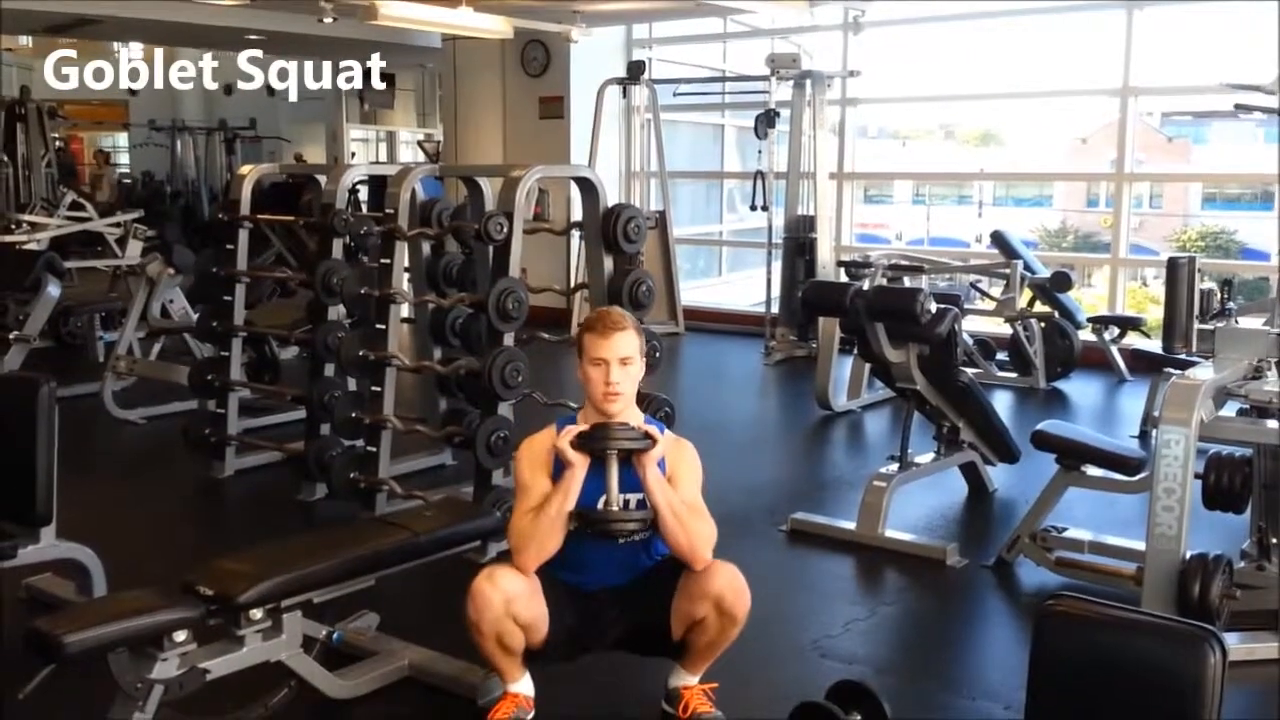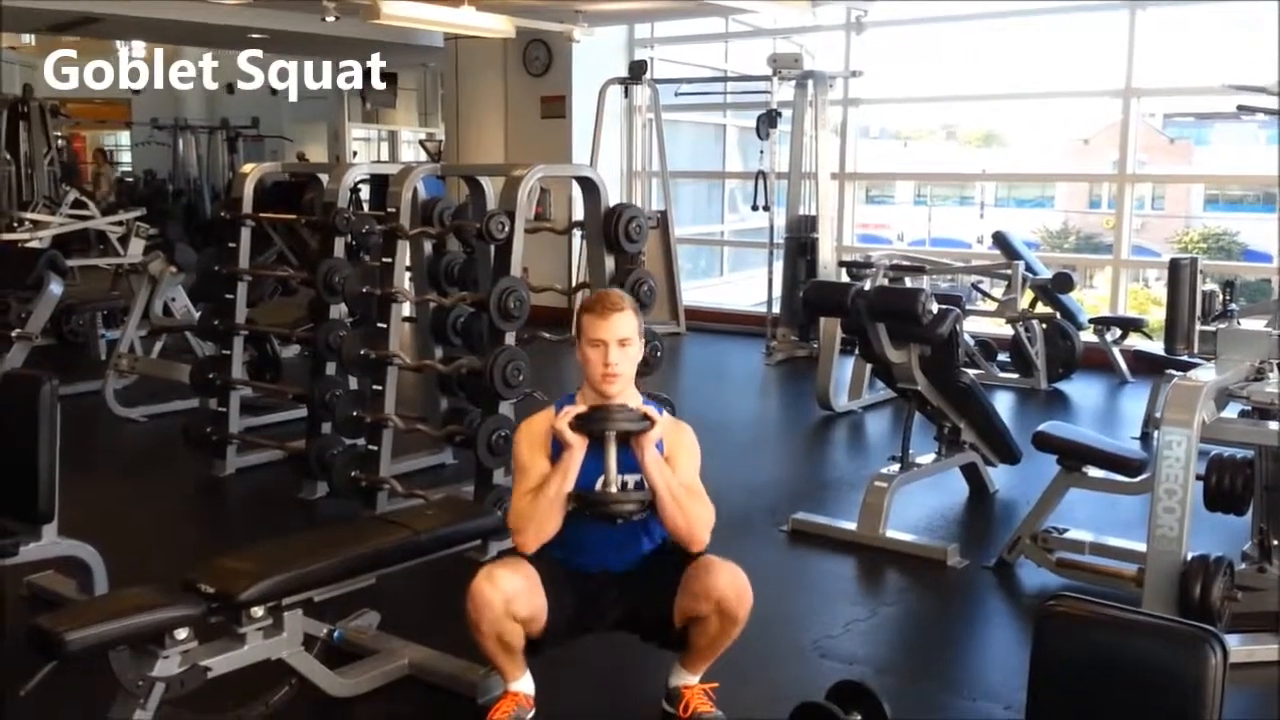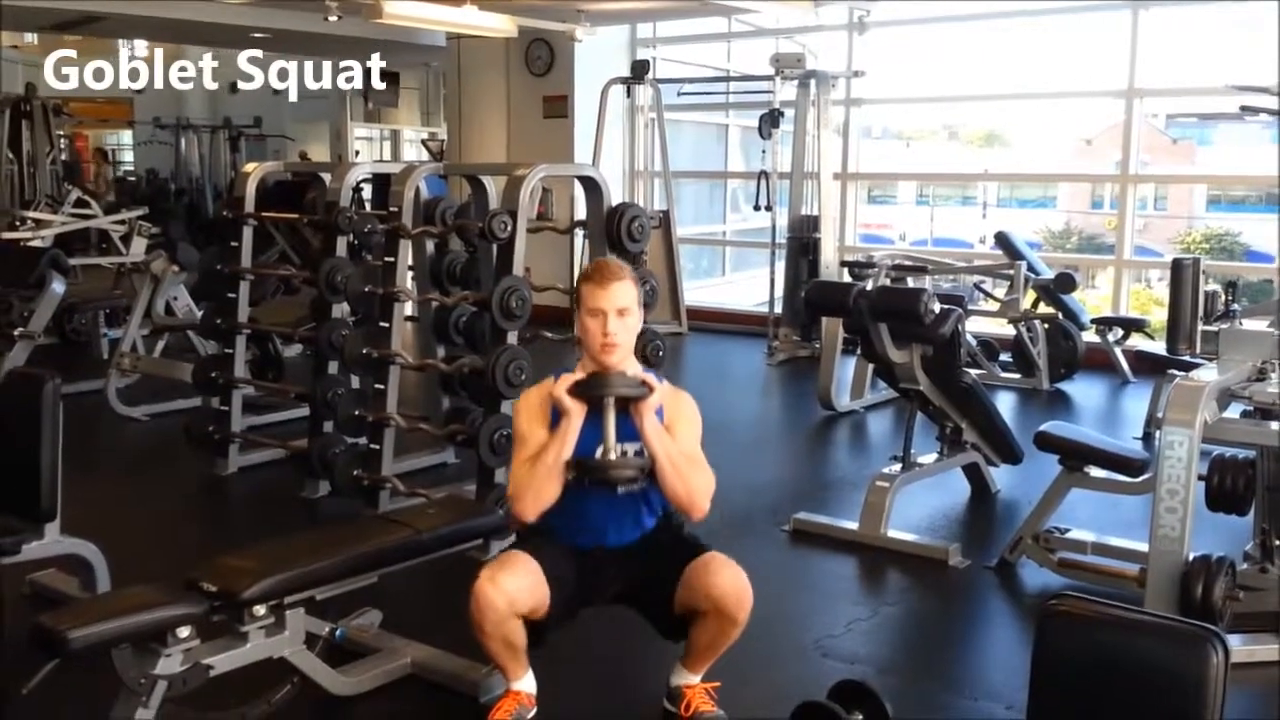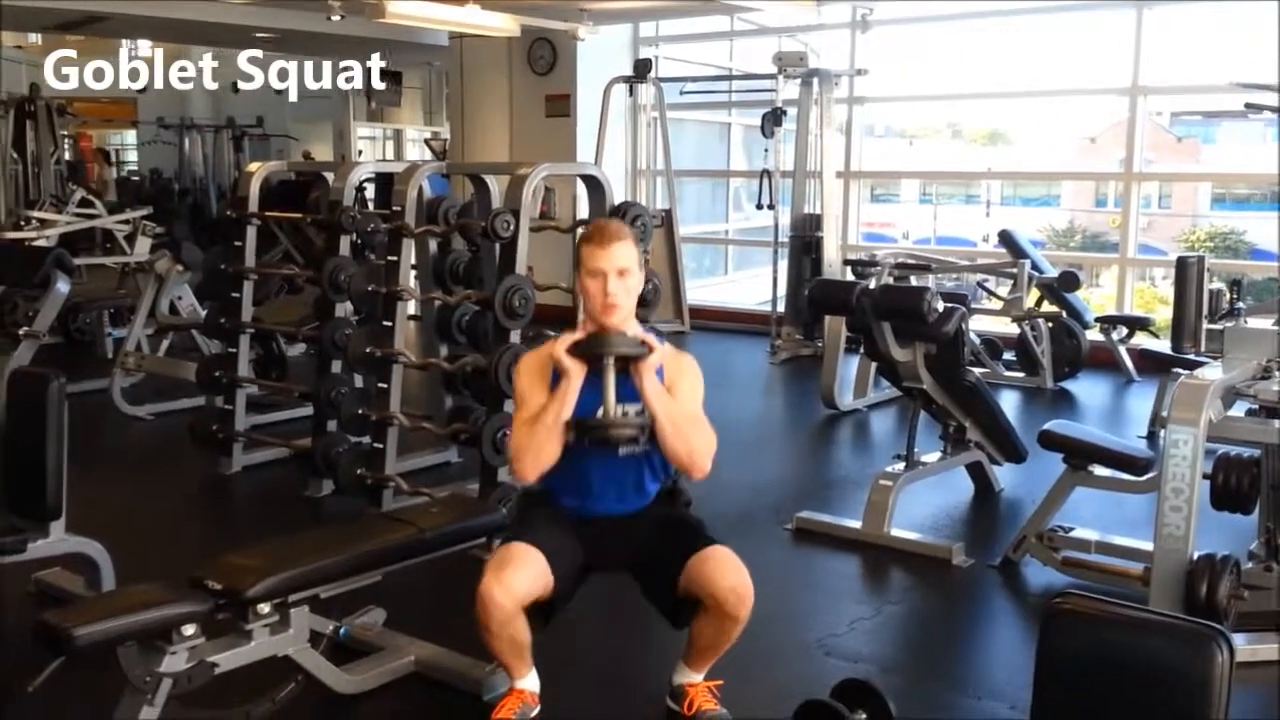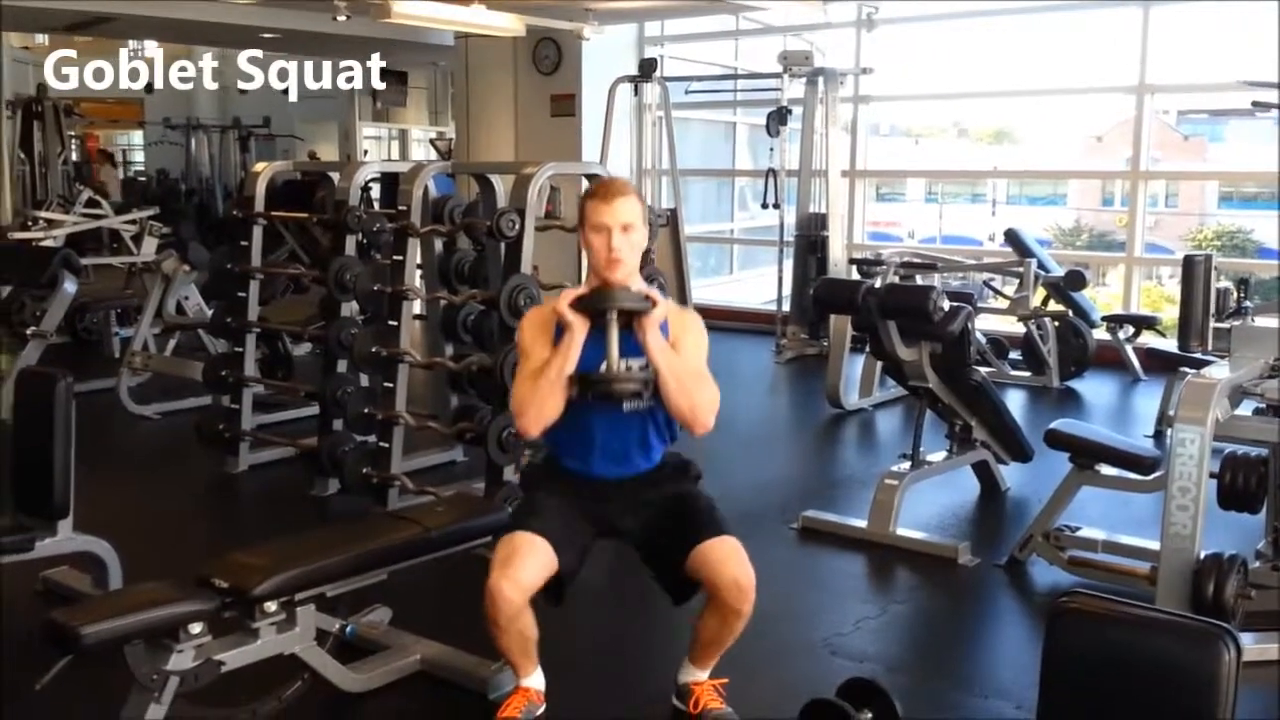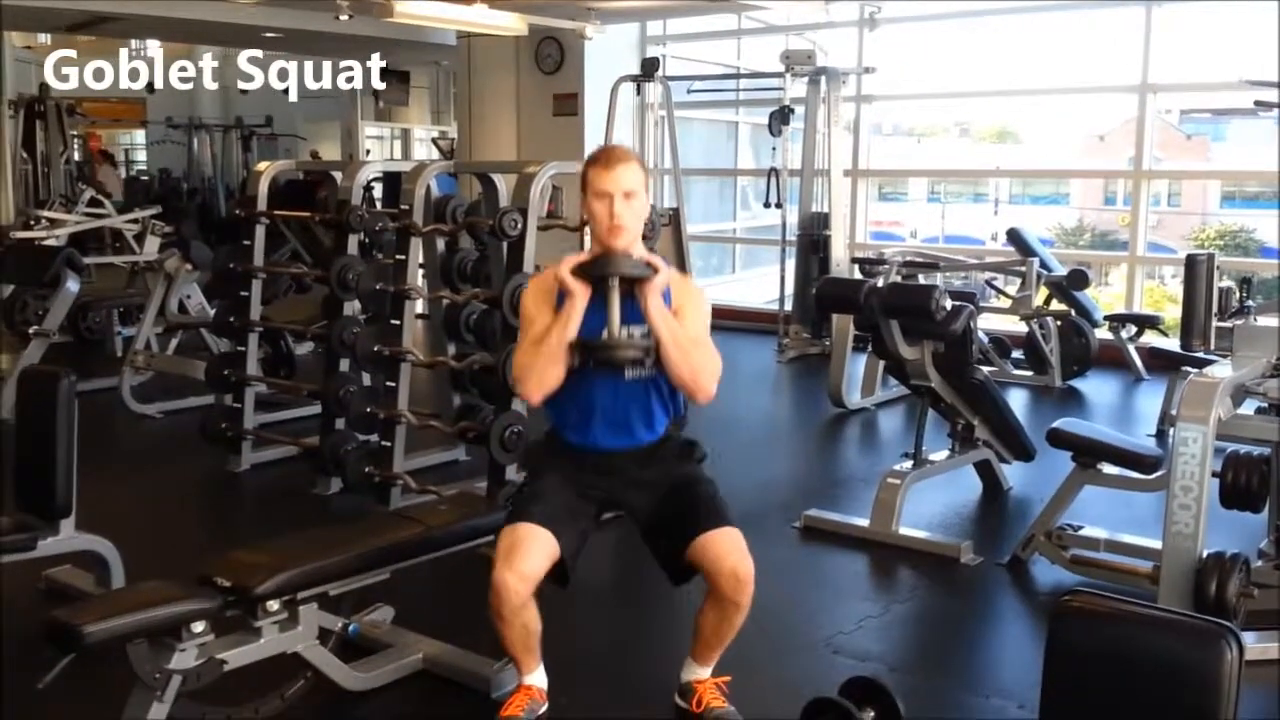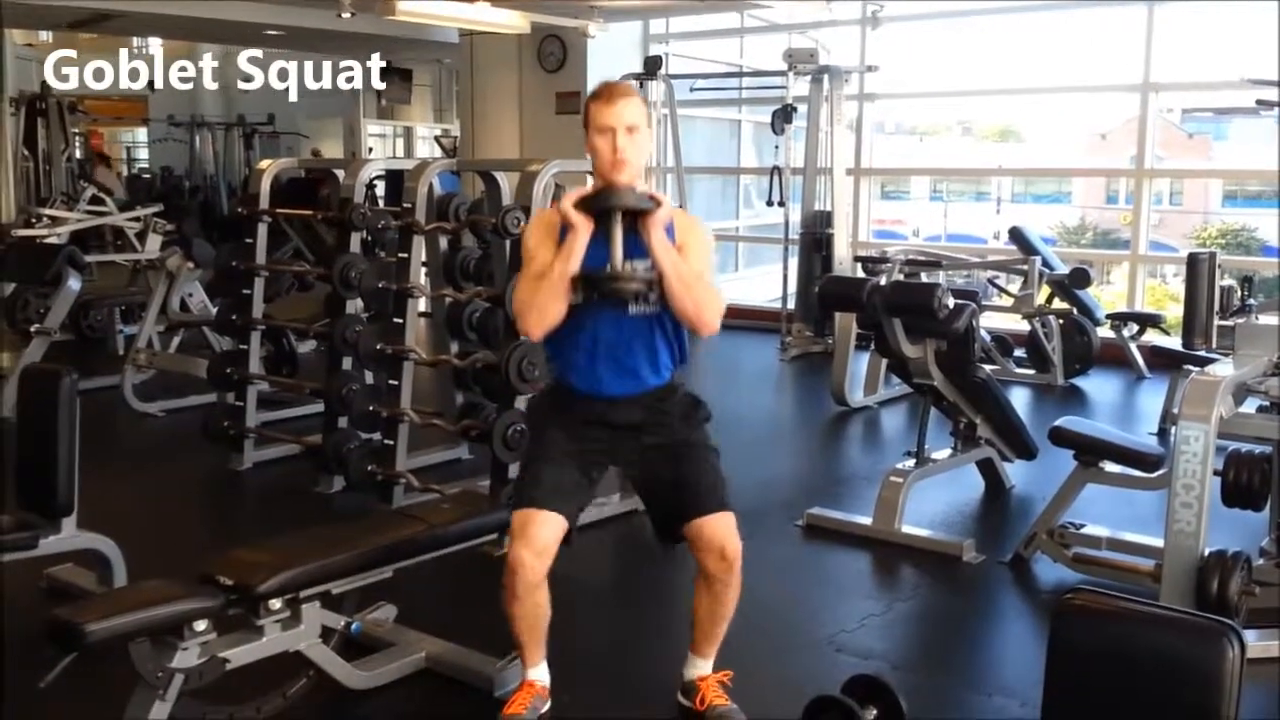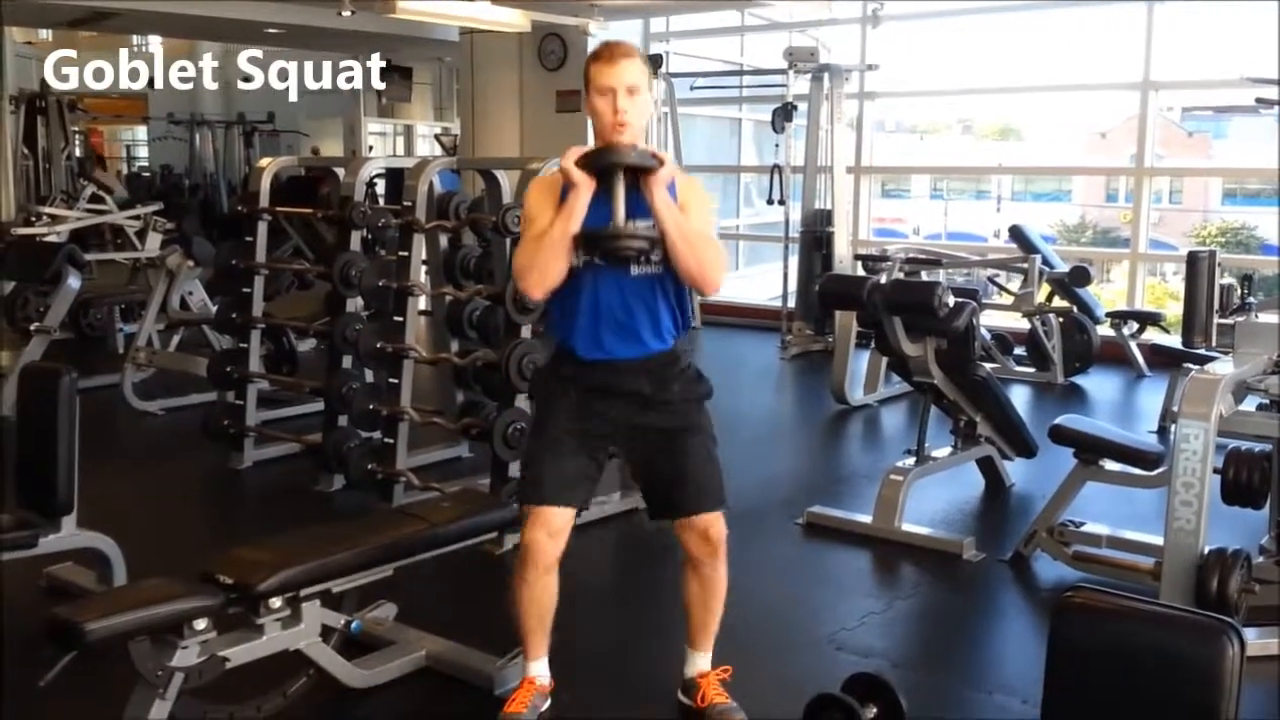
dt=0.1s
person 1, frame 1
left shoulder: (674, 451)
right shoulder: (542, 449)
left elbow: (697, 553)
right elbow: (528, 556)
left wrist: (648, 472)
right wrist: (576, 473)
left hip: (645, 588)
right hip: (565, 594)
left knee: (727, 589)
right knee: (489, 592)
left ankle: (684, 686)
person 1, frame 2
left shoulder: (673, 433)
right shoulder: (540, 430)
left elbow: (696, 538)
right elbow: (527, 540)
left wrist: (647, 453)
right wrist: (573, 454)
left hip: (646, 574)
right hip: (564, 578)
left knee: (730, 590)
right knee: (488, 592)
person 1, frame 3
left shoulder: (672, 401)
right shoulder: (541, 400)
left elbow: (696, 504)
right elbow: (526, 508)
left wrist: (646, 419)
right wrist: (572, 420)
left hip: (647, 543)
right hip: (564, 545)
left knee: (732, 592)
right knee: (491, 595)
person 1, frame 4
left shoulder: (674, 364)
right shoulder: (543, 363)
left elbow: (698, 465)
right elbow: (526, 470)
left wrist: (647, 379)
right wrist: (571, 380)
left hip: (650, 515)
right hip: (564, 516)
left knee: (733, 592)
right knee: (497, 595)
person 1, frame 5
left shoulder: (678, 322)
right shoulder: (547, 320)
left elbow: (701, 419)
right elbow: (530, 422)
left wrist: (651, 336)
right wrist: (576, 334)
left hip: (655, 480)
right hip: (569, 482)
left knee: (735, 582)
right knee: (505, 587)
person 1, frame 6
left shoulder: (680, 290)
right shoulder: (549, 288)
left elbow: (703, 387)
right elbow: (531, 388)
left wrist: (651, 302)
right wrist: (576, 300)
left hip: (658, 458)
right hip: (571, 459)
left knee: (734, 574)
right knee: (510, 580)
person 1, frame 7
left shoulder: (683, 228)
right shoulder: (551, 226)
left elbow: (706, 322)
right elbow: (532, 324)
left wrist: (654, 238)
right wrist: (580, 235)
left hip: (660, 409)
right hip: (574, 412)
left knee: (721, 549)
right knee: (525, 556)
person 1, frame 8
left shoulder: (685, 189)
right shoulder: (552, 188)
left elbow: (709, 279)
right elbow: (533, 285)
left wrist: (657, 194)
right wrist: (580, 193)
left hip: (663, 383)
right hip: (577, 384)
left knee: (707, 536)
right knee: (541, 542)
